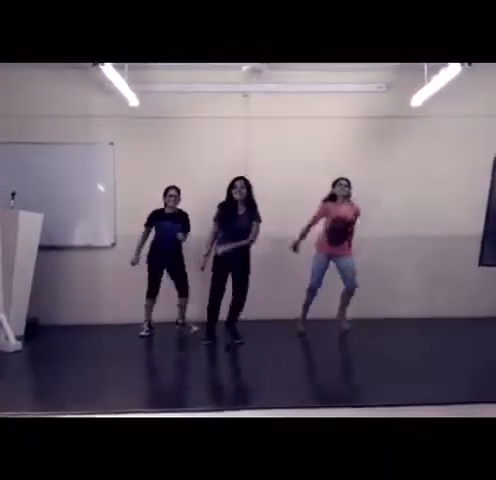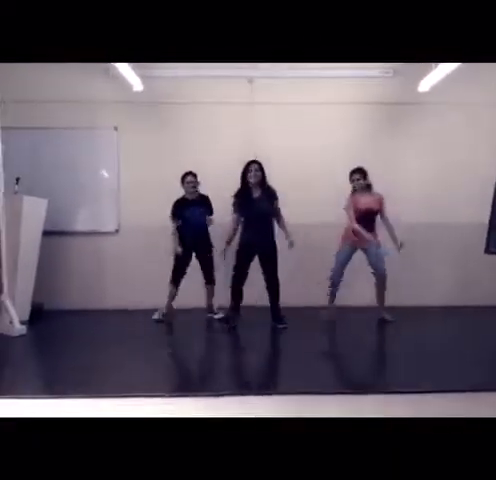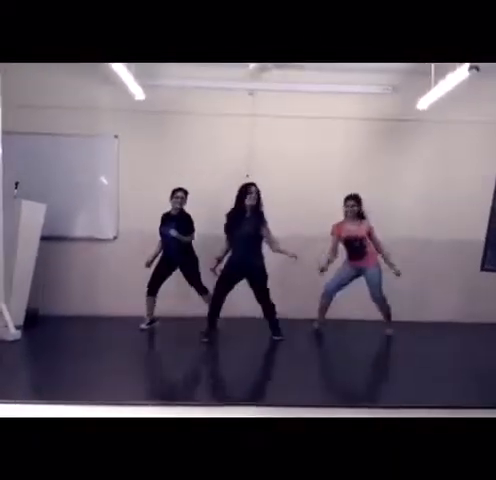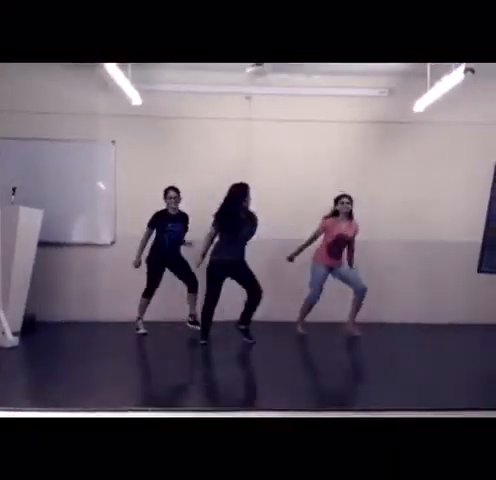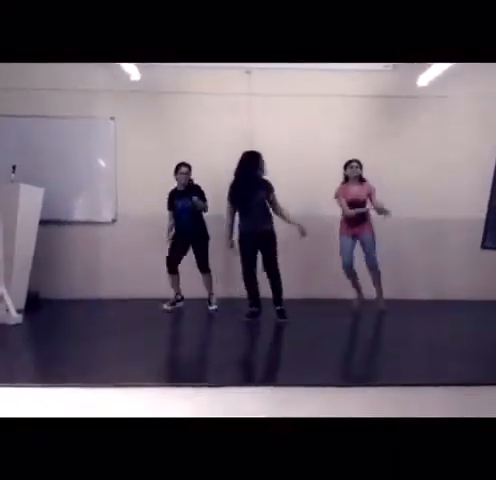
dt=0.5s
person 1, frame 1
left shoulder: (252, 212)
right shoulder: (223, 208)
left elbow: (252, 238)
right elbow: (214, 233)
left wrist: (230, 246)
right wrist: (206, 255)
left hip: (240, 257)
right hip: (221, 257)
left knee: (240, 293)
right knee: (215, 294)
left ankle: (231, 325)
right ankle: (210, 332)
person 1, frame 2
left shoulder: (270, 194)
right shoulder: (241, 196)
left elbow: (278, 217)
right elbow: (236, 222)
left wrist: (287, 235)
right wrist: (227, 243)
left hip: (266, 242)
right hip: (246, 242)
left knee: (271, 278)
right knee: (238, 276)
left ankle: (276, 314)
right ankle: (233, 313)
person 1, frame 3
left shoulder: (258, 217)
right shoulder: (233, 216)
left elbow: (269, 240)
right elbow: (229, 242)
left wrist: (286, 252)
right wrist: (218, 260)
left hip: (254, 265)
right hip: (234, 263)
left knee: (263, 298)
right knee: (218, 294)
left ankle: (274, 327)
right ankle: (211, 328)
person 1, frame 4
left shoulder: (250, 218)
right shoulder: (223, 216)
right elbow: (210, 236)
right wrist: (202, 256)
left hip: (237, 263)
right hip: (218, 262)
left knee: (255, 292)
right knee: (211, 298)
left ankle: (243, 325)
right ankle: (204, 331)
person 1, frame 5
left shoulder: (265, 185)
right shoulder: (237, 187)
left elbow: (276, 208)
right elbow: (231, 212)
left wrist: (295, 224)
right wrist: (229, 235)
left hip: (265, 232)
right hip: (246, 234)
left knee: (272, 269)
right knee: (248, 271)
left ankle: (279, 306)
right ankle: (255, 306)
person 2, frame 1
left shoulder: (355, 209)
right shoulder: (327, 207)
right elbow: (311, 224)
left wrist: (349, 246)
right wrist: (298, 241)
left hip: (343, 252)
right hip: (323, 250)
left knee: (351, 285)
right knee: (314, 285)
left ankle: (342, 315)
right ankle: (302, 319)
person 2, frame 2
left shoulder: (378, 198)
right shoulder: (351, 200)
left elbow: (385, 220)
right elbow: (353, 223)
left wrist: (395, 240)
right wrist: (366, 235)
left hip: (371, 240)
right hip: (350, 240)
left knee: (381, 274)
right knee: (336, 274)
left ankle: (381, 310)
right ankle: (331, 304)
person 2, frame 3
left shoulder: (366, 225)
right shoulder: (337, 227)
left elbow: (378, 246)
right elbow: (333, 251)
left wrist: (391, 265)
right wrist: (326, 263)
left hip: (370, 265)
right hip: (350, 265)
left knee: (378, 297)
right knee: (328, 290)
left ankle: (388, 324)
right ankle: (319, 322)
person 2, frame 4
left shoulder: (354, 226)
right shoulder: (328, 223)
left elbow: (350, 248)
right elbow: (312, 238)
left wrist: (350, 267)
right wrist: (295, 253)
left hip: (338, 264)
right hip: (322, 262)
left knee: (361, 288)
right knee: (314, 295)
left ankle: (350, 323)
right ankle: (300, 323)
person 2, frame 5
left shoulder: (368, 187)
right shoulder: (341, 189)
left elbow: (376, 206)
right elbow: (346, 211)
left wrist: (382, 209)
right wrist: (366, 209)
left hip: (365, 229)
right hip: (347, 231)
left knee: (372, 263)
right knee: (347, 264)
left ankle: (380, 298)
right ankle: (359, 294)
person 3, frame 1
left shoulder: (183, 216)
right shoulder: (156, 215)
left elbow: (185, 237)
right elbow: (145, 234)
left wrist: (182, 237)
right wrist: (137, 253)
left hip: (175, 257)
right hip: (156, 257)
left knee: (183, 287)
right knee: (153, 289)
left ankle: (182, 320)
right ankle: (147, 323)
person 3, frame 2
left shoulder: (205, 200)
right shoulder: (179, 203)
left elbow: (208, 221)
right elbow: (174, 226)
left wrist: (209, 221)
right wrist: (177, 245)
left hip: (203, 242)
right hip: (184, 243)
left knee: (209, 274)
right knee: (177, 274)
left ankle: (210, 307)
right ankle: (168, 308)
person 3, frame 3
left shoulder: (185, 217)
right shoulder: (165, 217)
left elbow: (190, 239)
right elbow: (163, 240)
left wrist: (177, 236)
right wrist: (153, 257)
left hip: (186, 258)
right hip: (168, 257)
left knee: (198, 286)
right knee: (152, 286)
right ankle: (150, 318)
person 3, frame 4
left shoulder: (184, 217)
right shoulder: (159, 216)
right elbow: (147, 235)
left wrist: (185, 242)
right wrist: (138, 256)
left hip: (175, 257)
right hip: (157, 257)
left knee: (192, 282)
right knee: (151, 288)
left ankle: (192, 318)
right ankle: (139, 320)
person 3, frame 5
left shoulder: (195, 189)
right shoulder: (173, 194)
left elbow: (205, 208)
right elbow: (172, 217)
left wrist: (198, 203)
right wrist: (169, 232)
left hip: (199, 233)
right hip: (181, 235)
left knee: (203, 264)
right knee: (171, 263)
left ankle: (211, 297)
right ankle: (178, 296)
